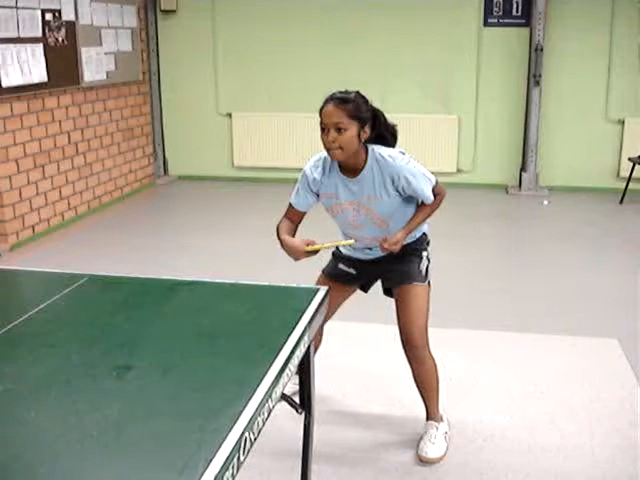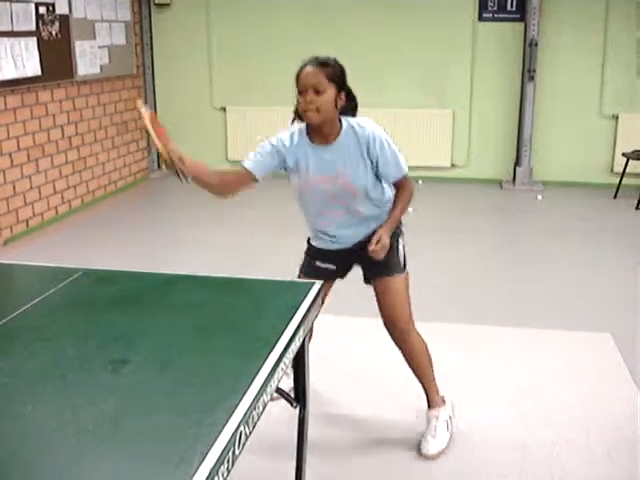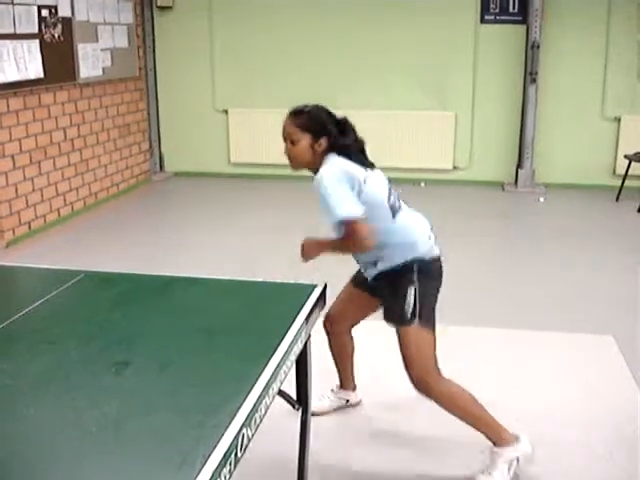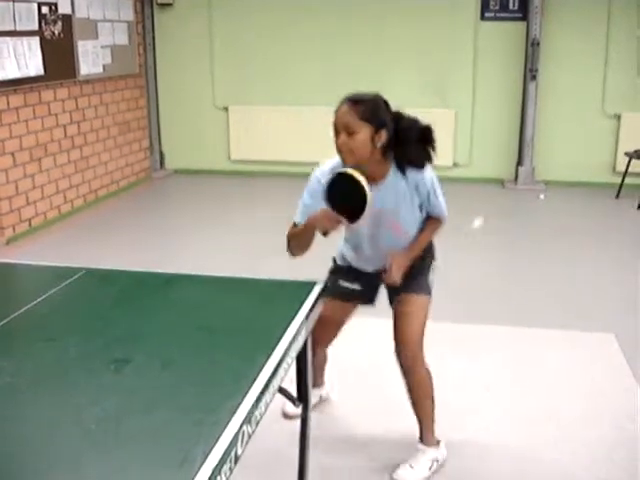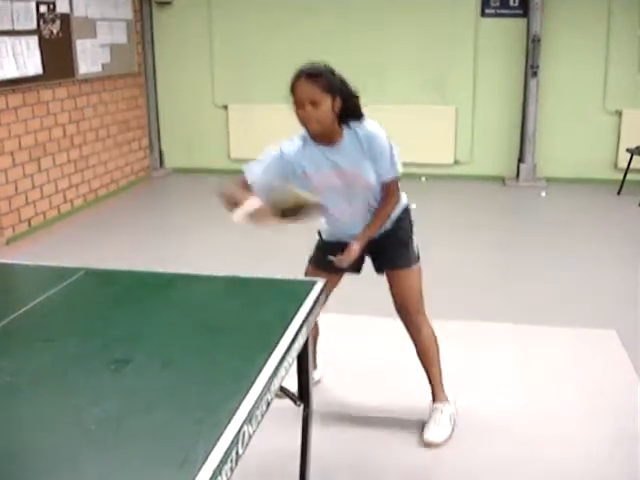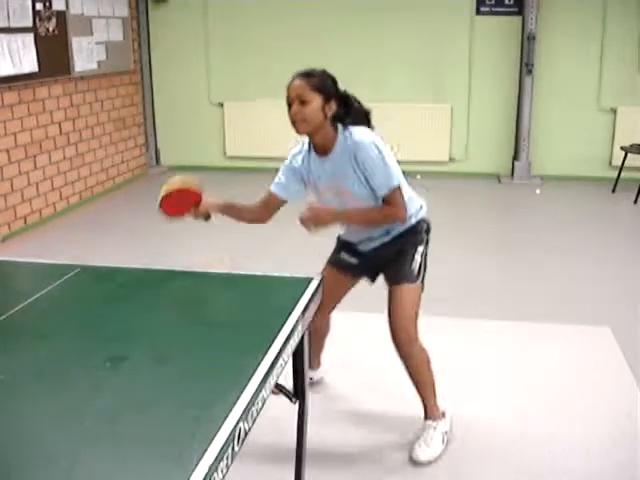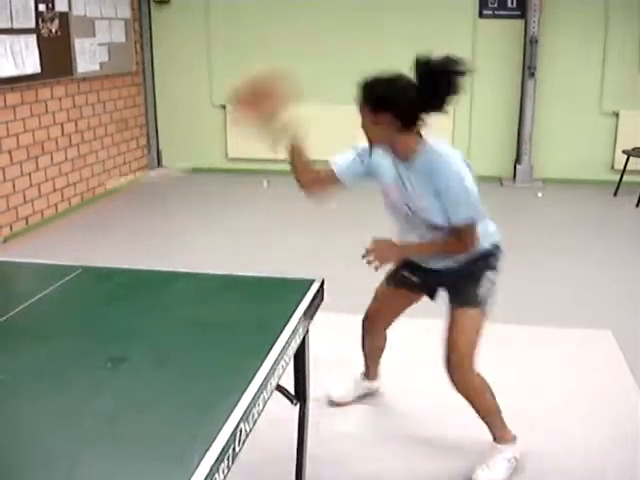
dt=0.7s
person 1, frame 1
left shoulder: (394, 165)
right shoulder: (317, 170)
left elbow: (437, 195)
right elbow: (288, 220)
left wrist: (405, 231)
right wrist: (288, 241)
left hip: (405, 250)
right hip: (353, 251)
left knee: (414, 340)
left ankle: (435, 421)
person 1, frame 2
left shoulder: (368, 135)
right shoulder: (286, 145)
left elbow: (405, 187)
right elbow: (227, 184)
left wrist: (386, 229)
right wrist: (183, 162)
left hip: (376, 235)
right hip: (325, 242)
left knee: (399, 326)
left ankle: (438, 408)
person 1, frame 3
left shoulder: (329, 177)
right shoulder: (343, 169)
left elbow: (361, 240)
left wrist: (319, 246)
left hip: (412, 269)
right hip: (385, 263)
left knee: (425, 379)
right knee: (334, 321)
left ankle: (507, 443)
right ankle: (347, 391)
person 1, frame 4
left shoulder: (418, 175)
right shoulder: (326, 179)
left elbow: (437, 219)
right elbow: (294, 247)
left wrist: (404, 257)
right wrist: (315, 226)
left hip: (409, 263)
right hip: (354, 264)
left knee: (408, 351)
right knee: (315, 336)
left ankle: (431, 444)
right ankle: (316, 388)
person 1, frame 5
left shoulder: (369, 136)
right shoulder: (290, 154)
left elbow: (391, 195)
right elbow: (239, 193)
left wrist: (360, 243)
right wrist: (241, 199)
left hip: (389, 227)
right hip: (336, 235)
left knee: (412, 315)
left ankle: (441, 402)
right ankle: (307, 372)
person 1, frame 6
left shoulder: (362, 144)
right shoulder: (300, 159)
left elbow: (392, 209)
right elbow: (262, 211)
left wrist: (330, 215)
right wrist: (218, 205)
left hip: (403, 234)
right hip: (358, 239)
left knee: (404, 338)
right knee: (318, 310)
left ankle: (435, 418)
right ankle: (311, 369)
person 1, frame 7
left shoulder: (445, 164)
right shoulder: (375, 154)
left elbow: (466, 240)
right elbow: (312, 184)
left wrist: (402, 250)
right wrist: (285, 132)
left hip: (470, 261)
right hip: (422, 256)
left knee: (459, 368)
right knee: (373, 321)
left ankle: (506, 442)
right ankle: (370, 379)
